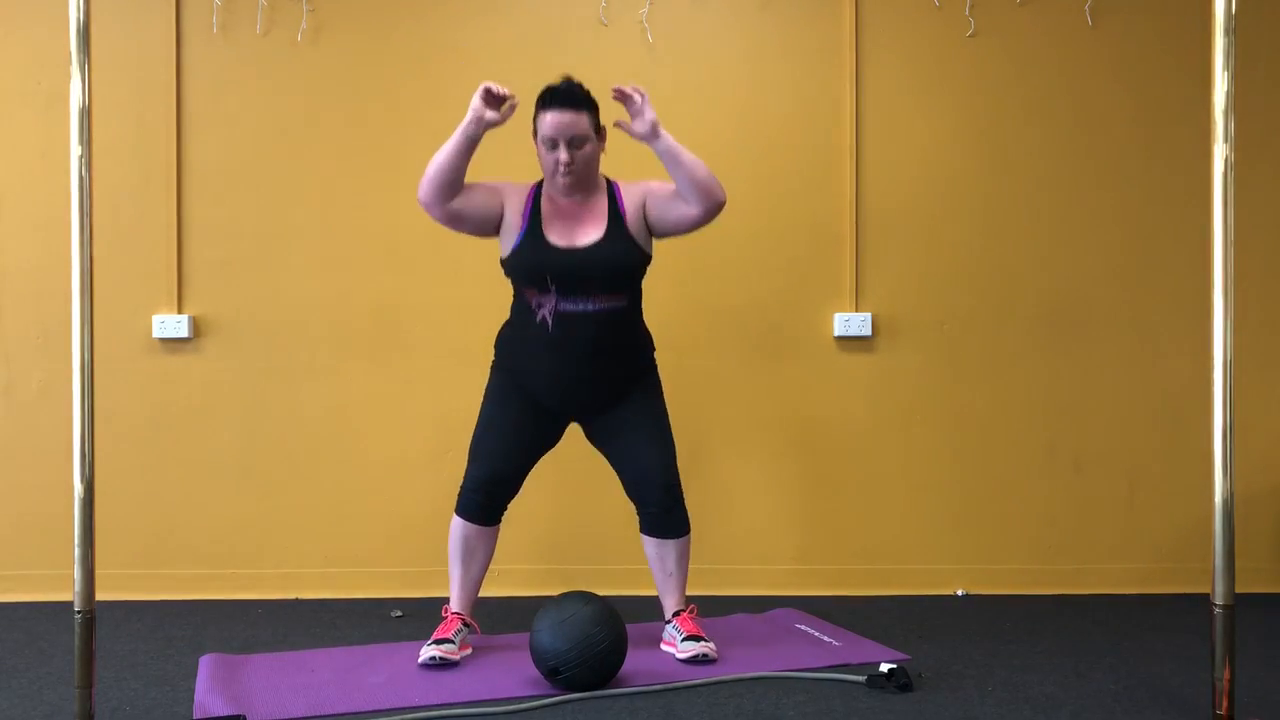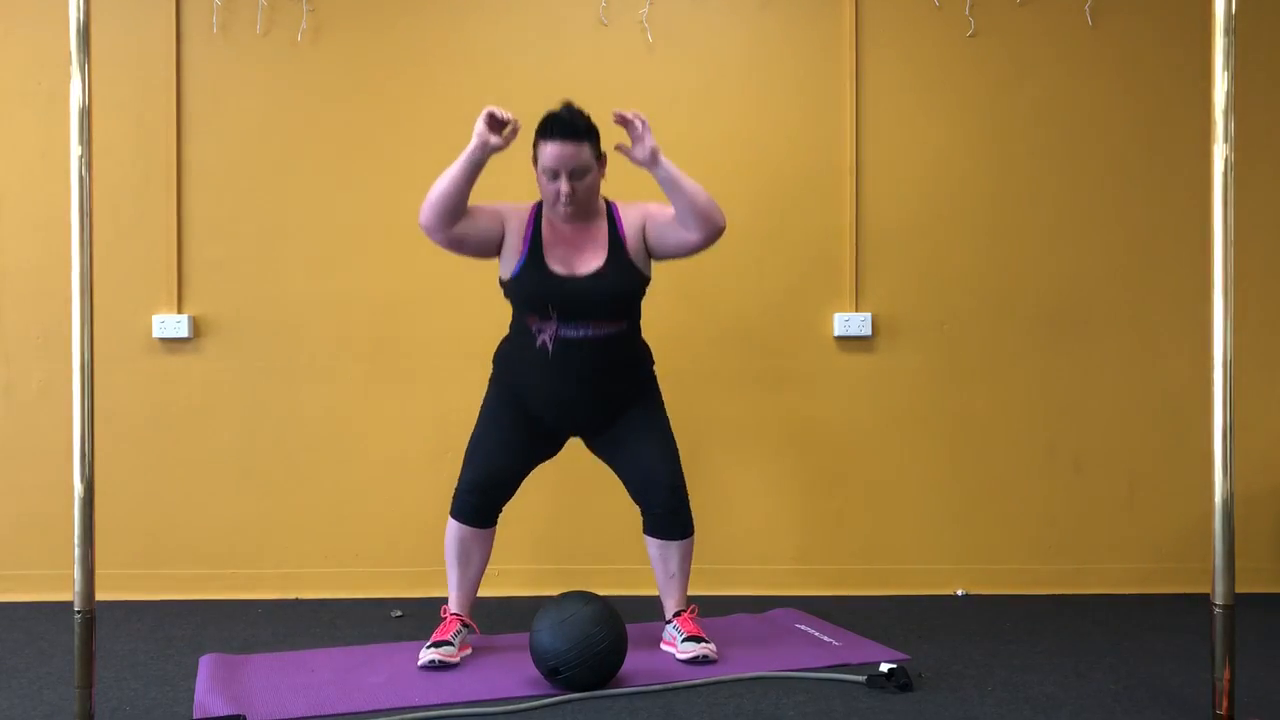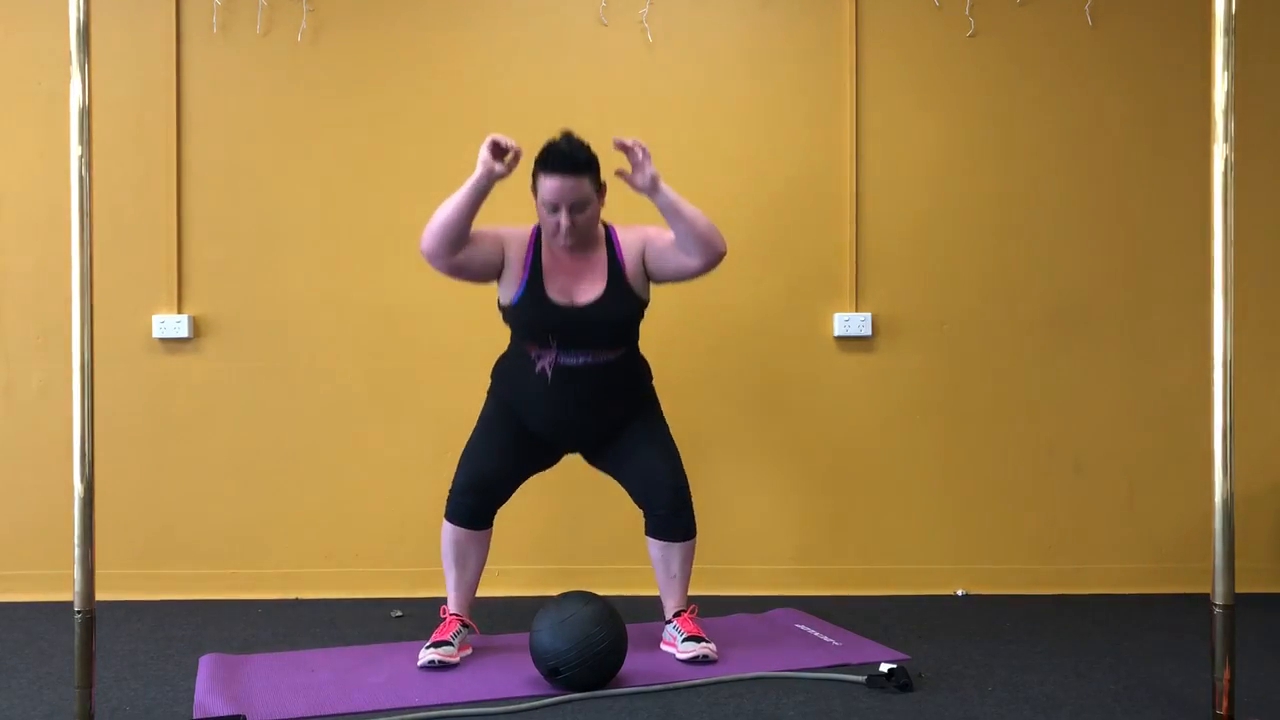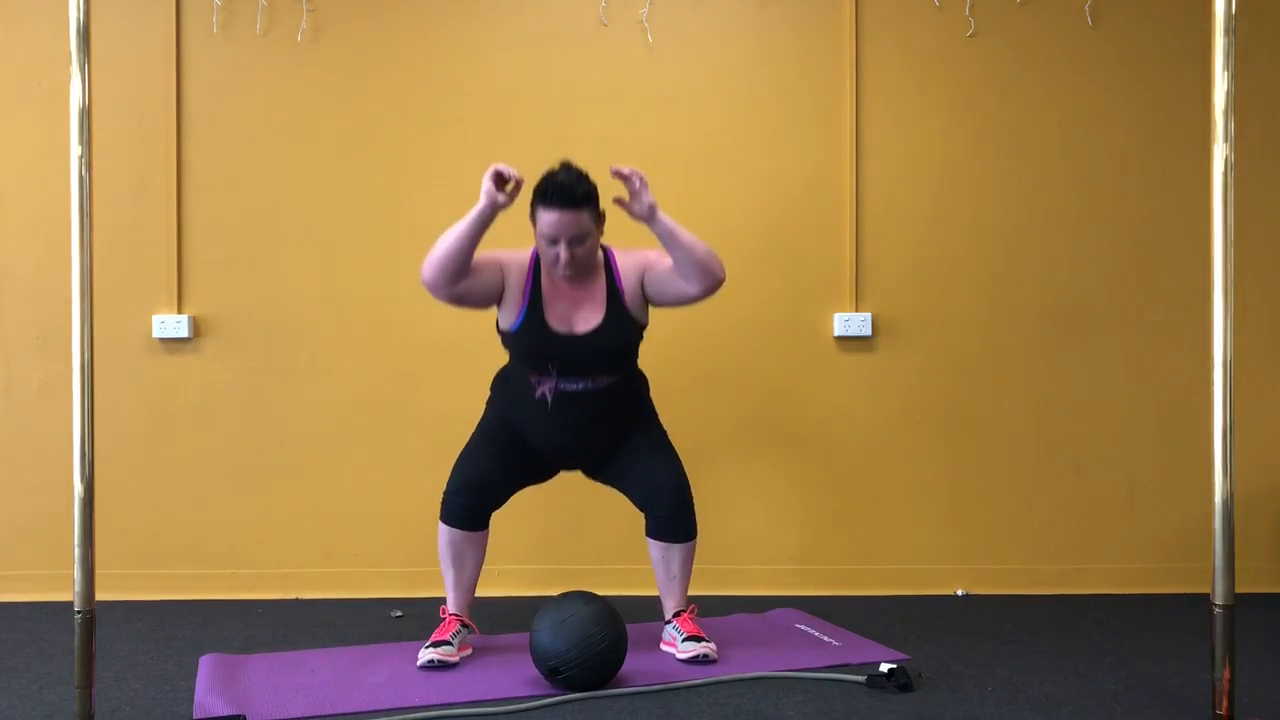
dt=0.1s
person 1, frame 1
left shoulder: (635, 203)
right shoulder: (513, 205)
left elbow: (708, 203)
right elbow: (434, 200)
left wrist: (656, 137)
right wrist: (474, 126)
left hip: (622, 385)
right hip: (526, 384)
left knee: (659, 488)
right knee: (483, 487)
left ankle: (678, 619)
right ankle: (456, 620)
person 1, frame 2
left shoulder: (635, 225)
right shoulder: (512, 226)
left elbow: (707, 228)
right elbow: (435, 223)
left wrist: (656, 164)
right wrist: (477, 152)
left hip: (622, 399)
right hip: (527, 398)
left knee: (665, 490)
right knee: (477, 489)
left ankle: (678, 621)
right ankle: (456, 622)
person 1, frame 3
left shoulder: (634, 248)
right shoulder: (512, 251)
left elbow: (707, 253)
right elbow: (437, 250)
left wrist: (656, 190)
right wrist: (481, 180)
left hip: (621, 415)
right hip: (524, 412)
left knee: (669, 494)
right knee: (471, 491)
left ankle: (678, 620)
right ankle: (455, 622)
person 1, frame 4
left shoulder: (633, 272)
right shoulder: (509, 274)
left elbow: (707, 279)
right elbow: (436, 279)
left wrist: (655, 219)
right wrist: (483, 212)
left hip: (619, 429)
right hip: (523, 428)
left knee: (671, 496)
right knee: (465, 493)
left ankle: (678, 622)
right ankle: (455, 623)
